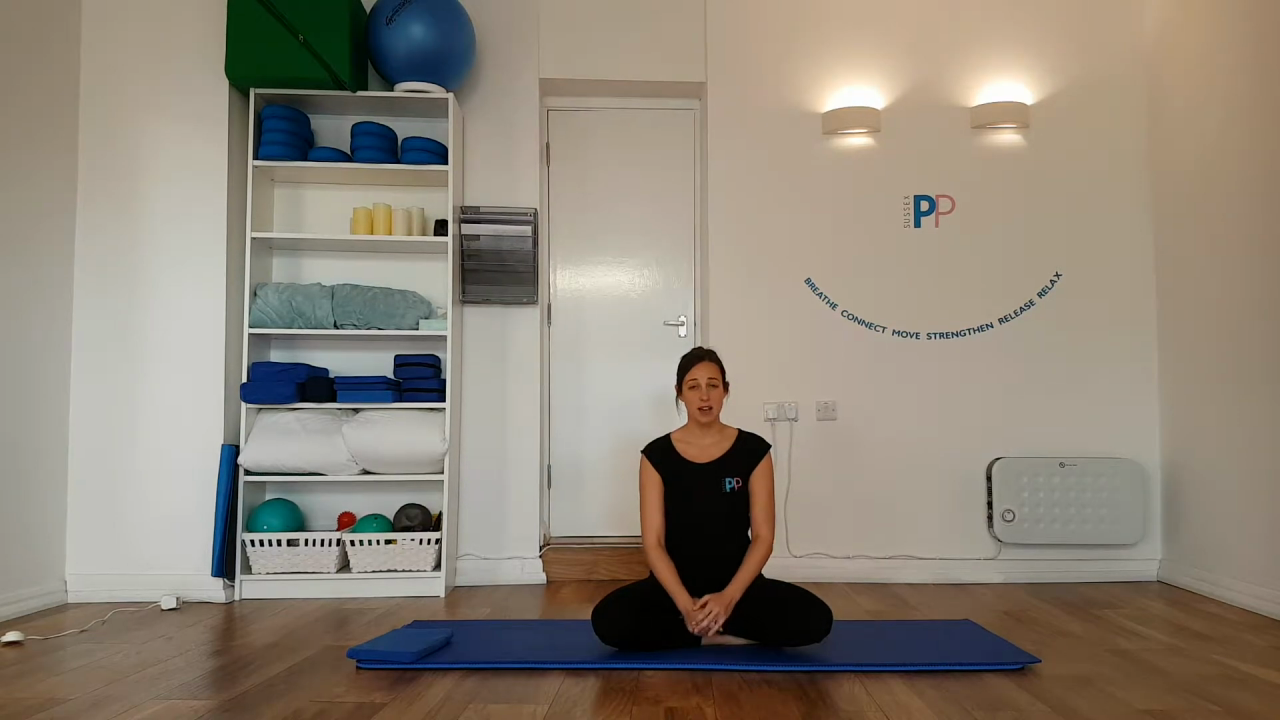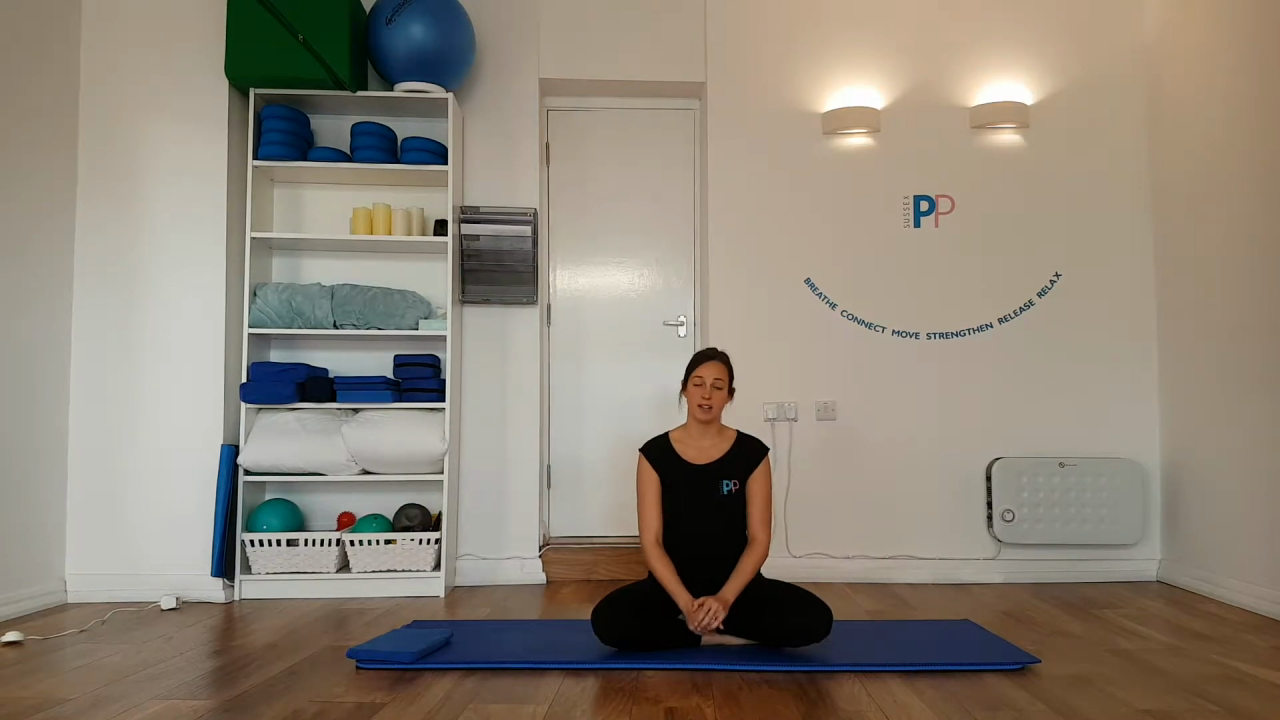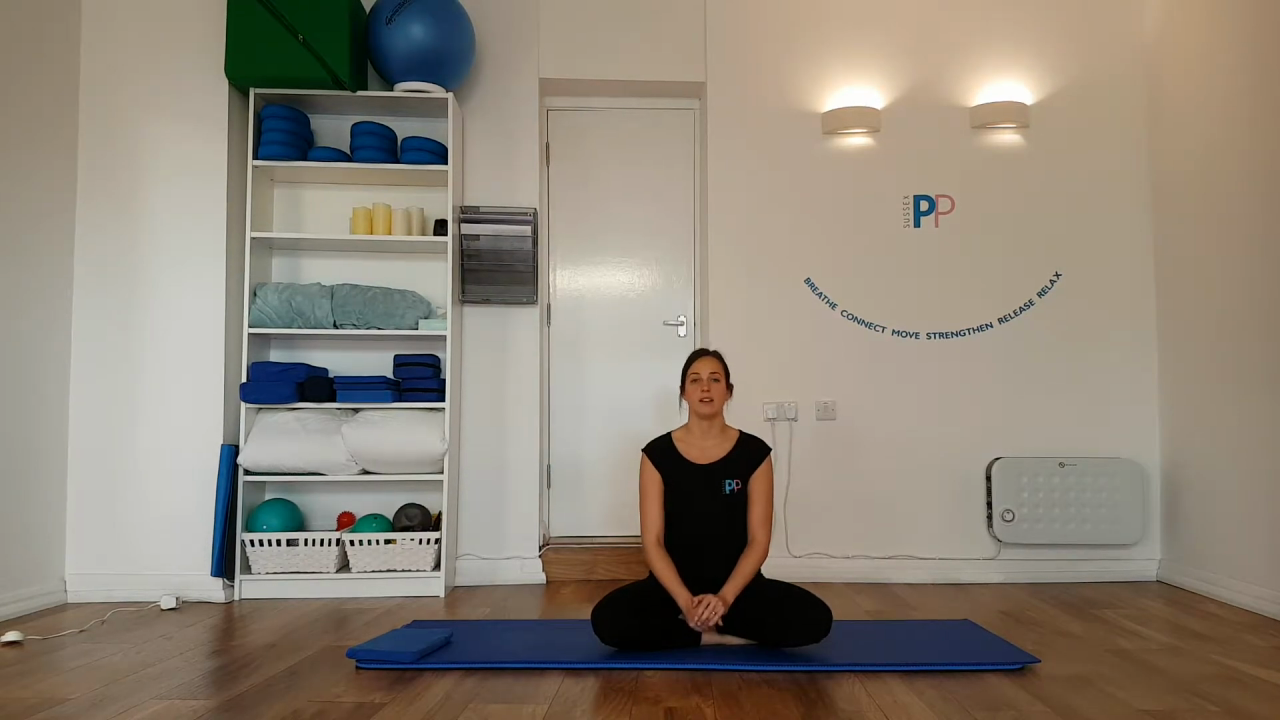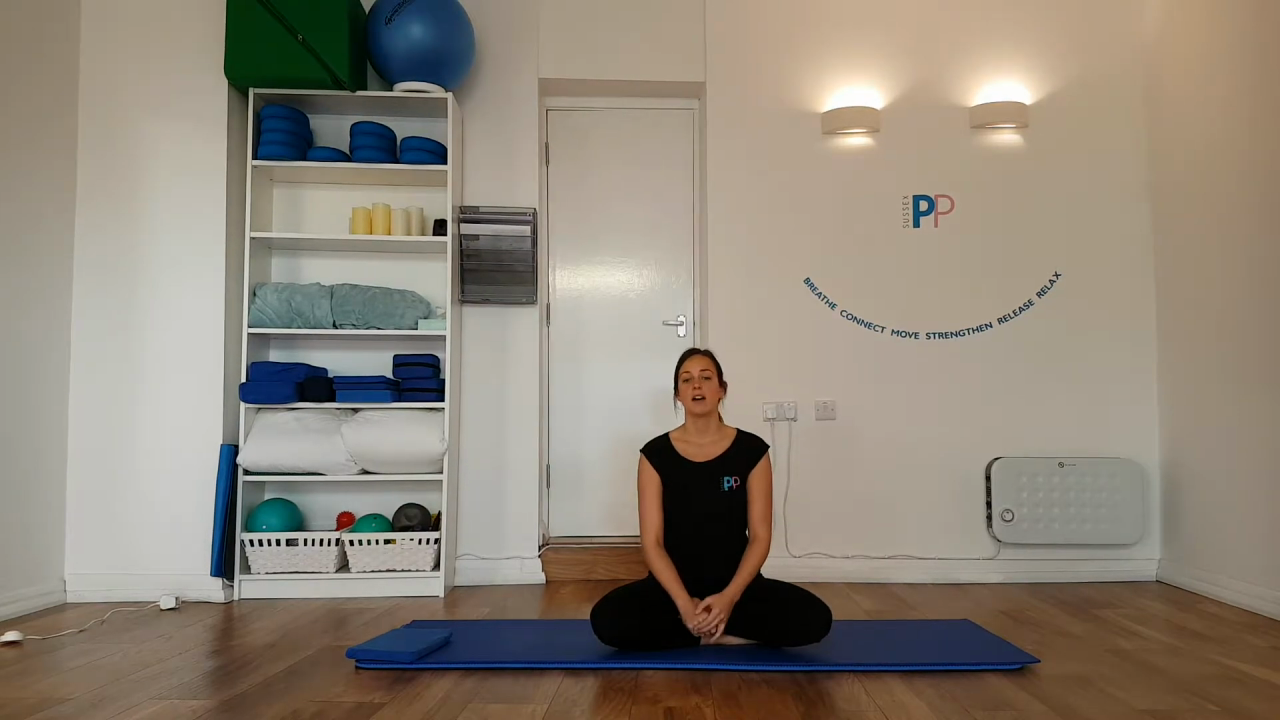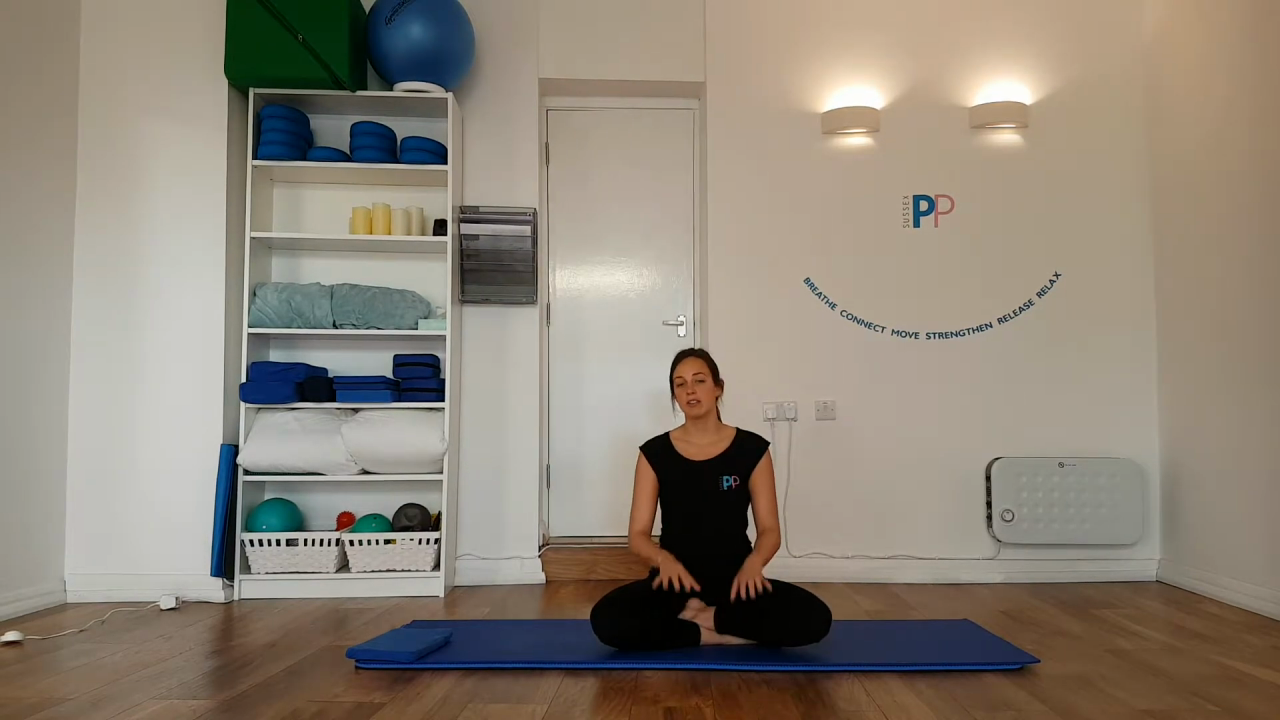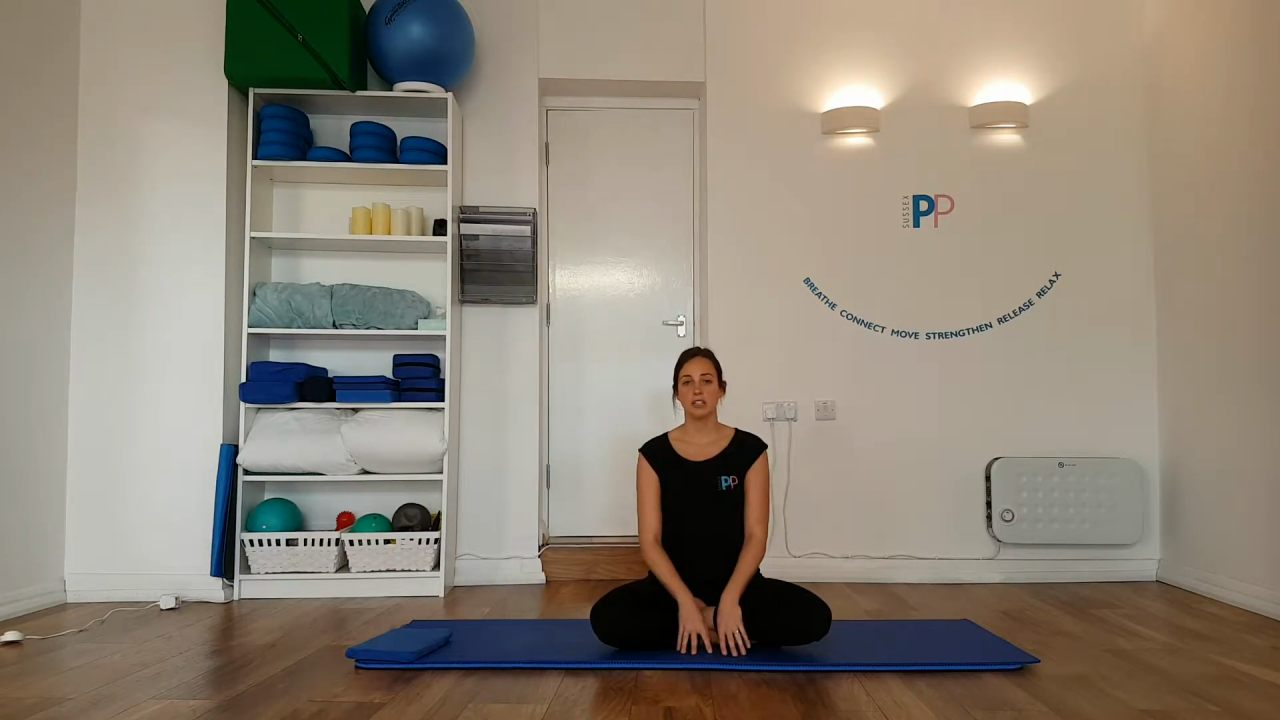
dt=0.5s
person 1, frame 1
left shoulder: (753, 450)
right shoulder: (657, 455)
left elbow: (763, 536)
right elbow: (653, 542)
left wrist: (730, 596)
right wrist: (684, 603)
left hip: (738, 584)
right hip: (675, 585)
left knee: (816, 618)
right knee: (608, 620)
left ankle: (698, 624)
right ankle: (732, 633)
person 1, frame 2
left shoulder: (752, 453)
right shoulder: (655, 454)
left elbow: (759, 539)
right elbow: (651, 541)
left wrist: (724, 599)
right wrist: (686, 603)
left hip: (736, 584)
right hip: (673, 585)
left knee: (815, 619)
right knee: (607, 620)
right ankle: (724, 635)
person 1, frame 3
left shoulder: (754, 452)
right shoulder: (658, 453)
left elbow: (759, 540)
right elbow: (652, 541)
left wrist: (724, 598)
right wrist: (685, 601)
left hip: (737, 583)
right hip: (674, 584)
left knee: (815, 618)
right knee: (607, 619)
left ankle: (693, 623)
right ankle: (729, 635)
person 1, frame 4
left shoulder: (752, 450)
right shoulder: (655, 454)
left elbow: (760, 537)
right elbow: (652, 541)
left wrist: (730, 598)
right wrist: (684, 604)
left hip: (735, 584)
right hip: (673, 583)
left knee: (815, 618)
right knee: (606, 619)
right ankle: (729, 633)
person 1, frame 5
left shoulder: (752, 449)
right shoulder: (654, 453)
left elbow: (770, 530)
right elbow: (637, 535)
left wrist: (754, 563)
right wrist: (664, 560)
left hip: (734, 582)
right hip: (676, 584)
left knee: (815, 618)
right knee: (606, 619)
left ankle: (695, 617)
right ankle: (732, 633)
person 1, frame 6
left shoulder: (750, 449)
right shoulder: (654, 454)
left elbow: (756, 536)
right elbow: (650, 541)
left wrist: (730, 599)
right wrist: (685, 602)
left hip: (735, 581)
right hip: (673, 582)
left knee: (815, 618)
right knee: (606, 618)
left ankle: (705, 618)
right ankle: (728, 632)
